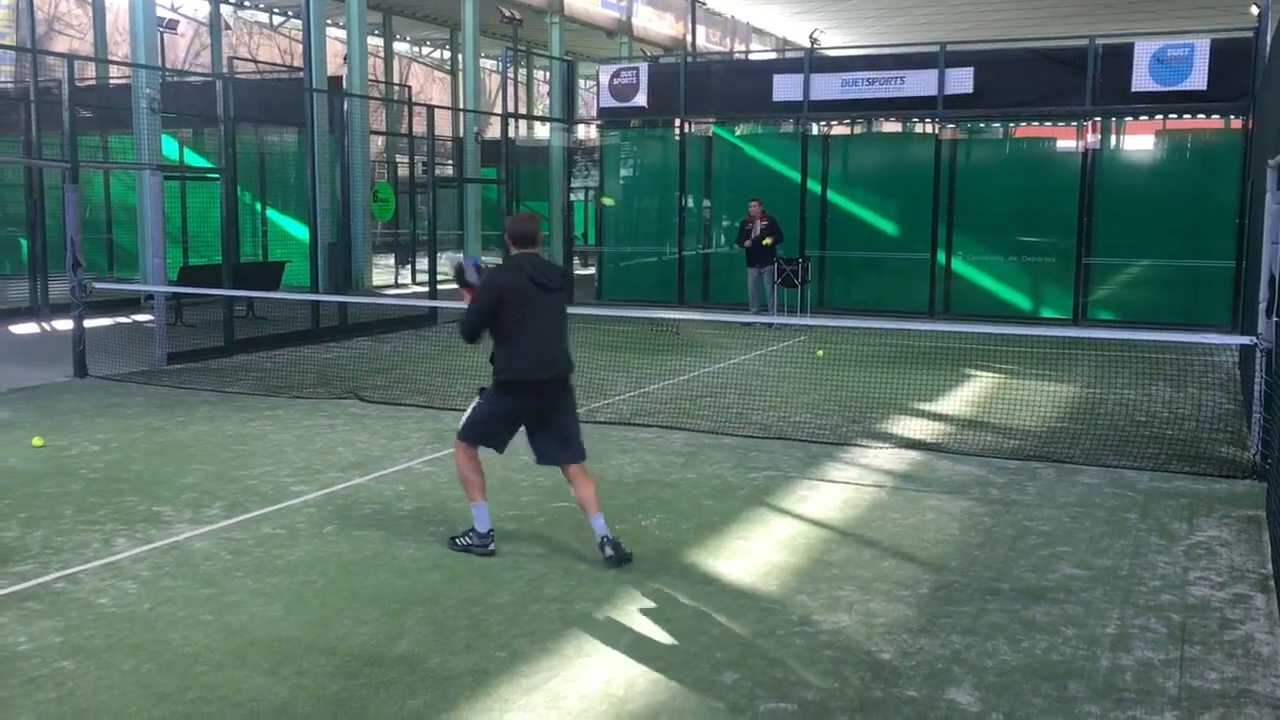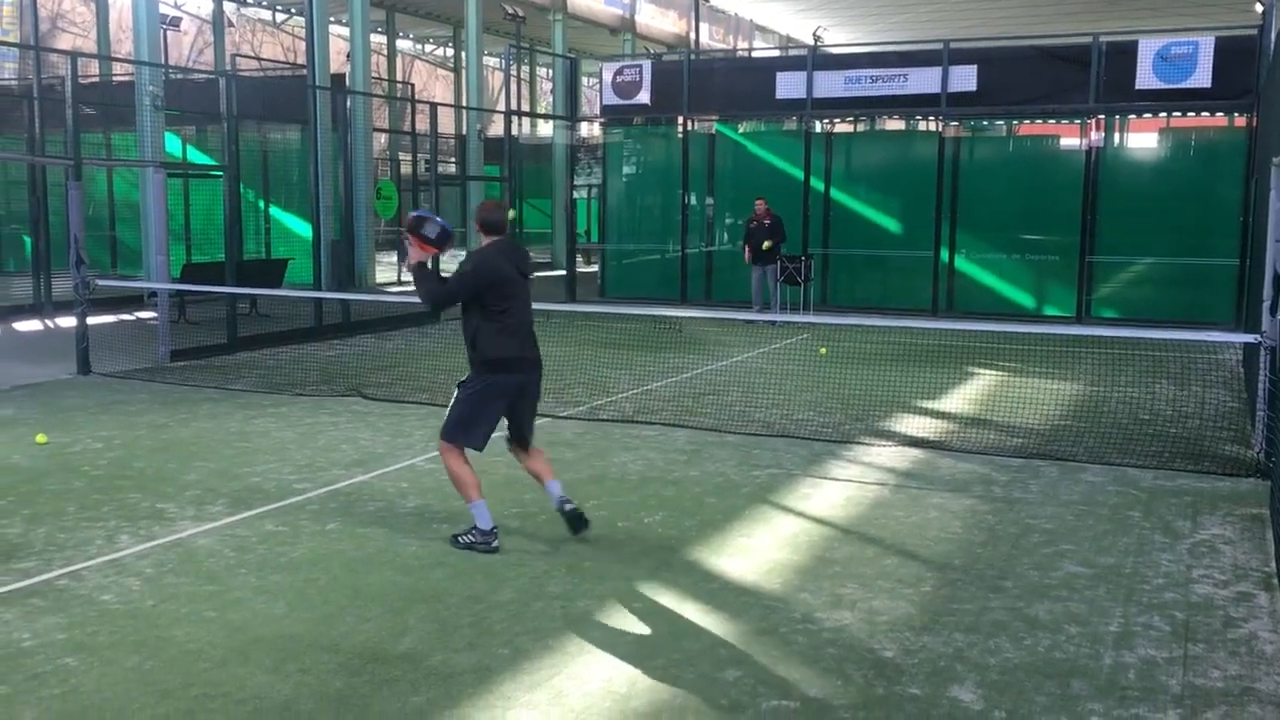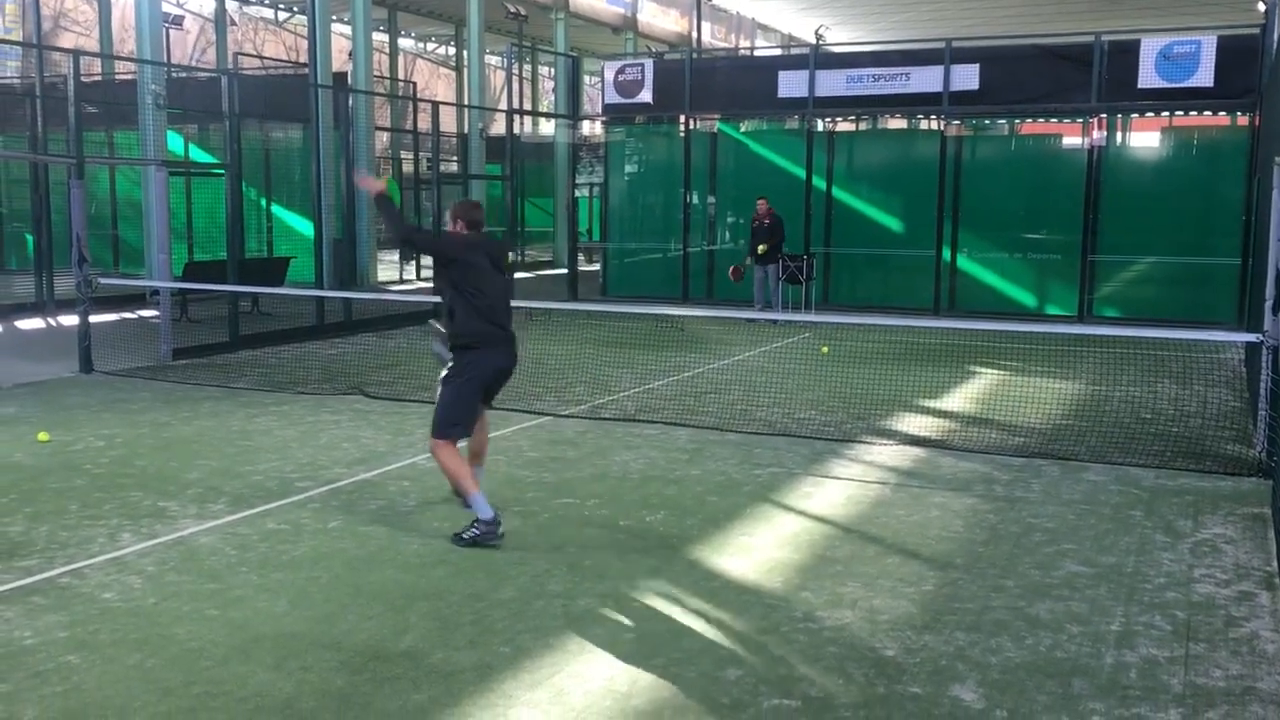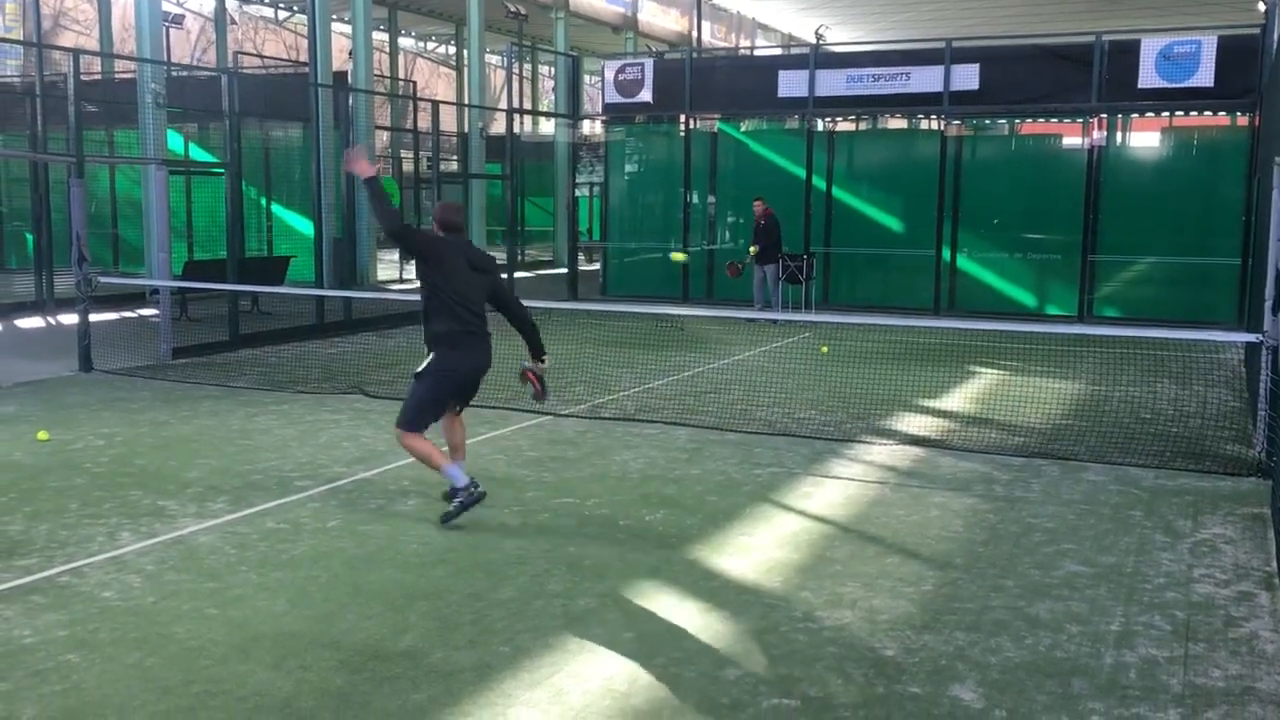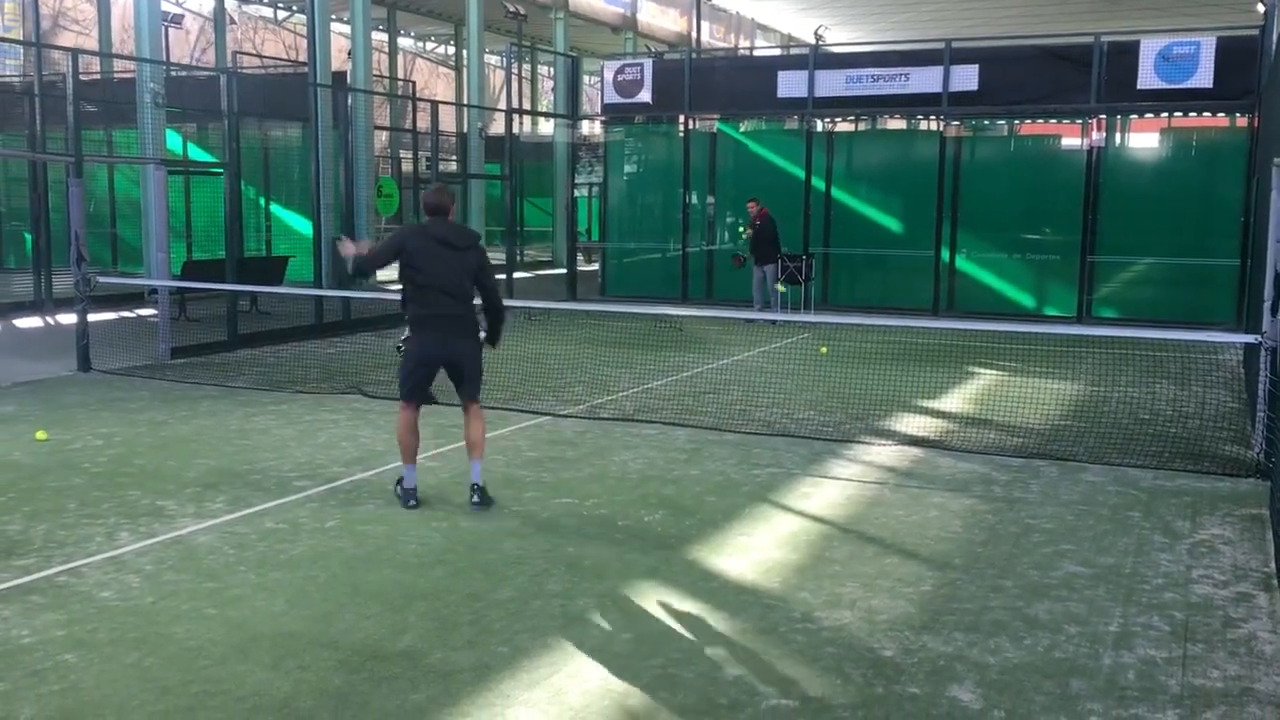
dt=0.2s
person 1, frame 1
left shoulder: (497, 279)
right shoulder: (559, 278)
left elbow: (469, 332)
left wrist: (471, 305)
left hip: (511, 386)
right hip: (555, 386)
left knee: (465, 446)
right knee: (575, 469)
left ankle: (482, 533)
right ankle: (605, 539)
person 1, frame 2
left shoulder: (481, 262)
right shoulder: (516, 260)
left elbow: (437, 299)
left wrist: (417, 266)
right wrist: (430, 270)
left hip: (492, 371)
right hip: (528, 367)
left knee: (450, 448)
right knee: (523, 447)
left ankle: (485, 530)
right ankle: (563, 502)
person 1, frame 3
left shoulder: (455, 246)
right shoulder: (495, 256)
left elbow: (408, 237)
left wrist: (380, 195)
left hip: (475, 355)
right hip: (504, 353)
left knee: (442, 443)
right knee: (474, 412)
left ankle: (487, 519)
right ankle: (472, 488)
person 1, frame 4
left shoulder: (434, 249)
right shoulder: (484, 263)
left elbow: (393, 225)
right elbow: (515, 310)
left wrist: (369, 179)
right wrist: (538, 352)
left hip: (449, 354)
right hip: (480, 353)
left knee: (408, 433)
right knee: (451, 412)
left ankle: (464, 485)
right ankle: (459, 481)
person 1, frame 5
left shoulder: (409, 236)
right shoulder: (473, 244)
left elbow: (363, 268)
right elbow: (493, 299)
left wrist: (354, 254)
right wrist: (492, 337)
left hip: (425, 337)
right hip: (466, 338)
left knee: (409, 408)
right knee: (472, 407)
left ankle: (409, 486)
right ankle: (476, 486)
